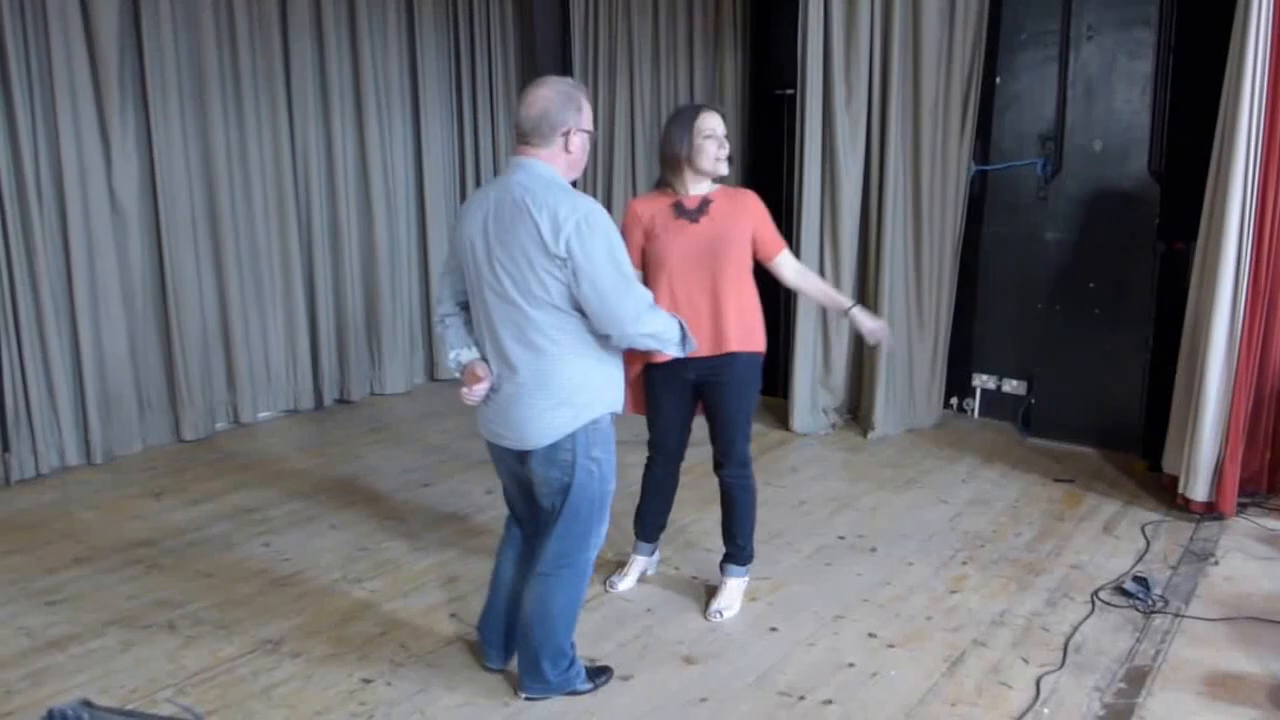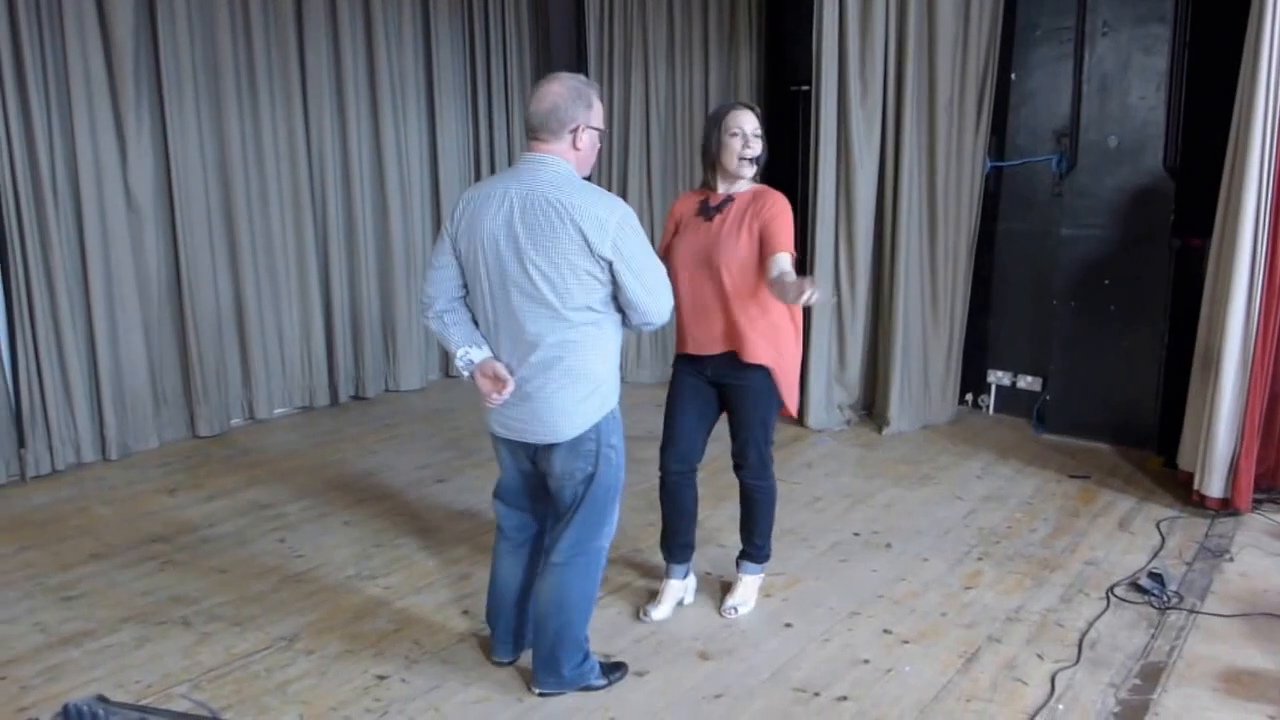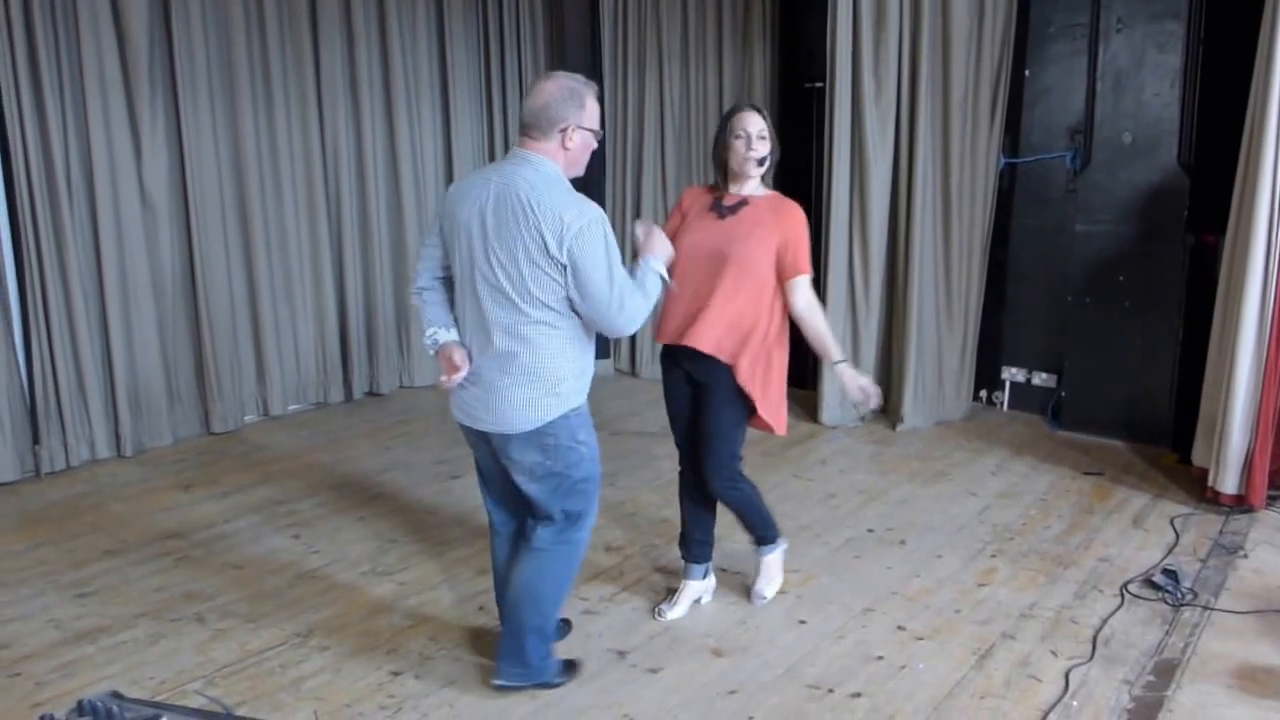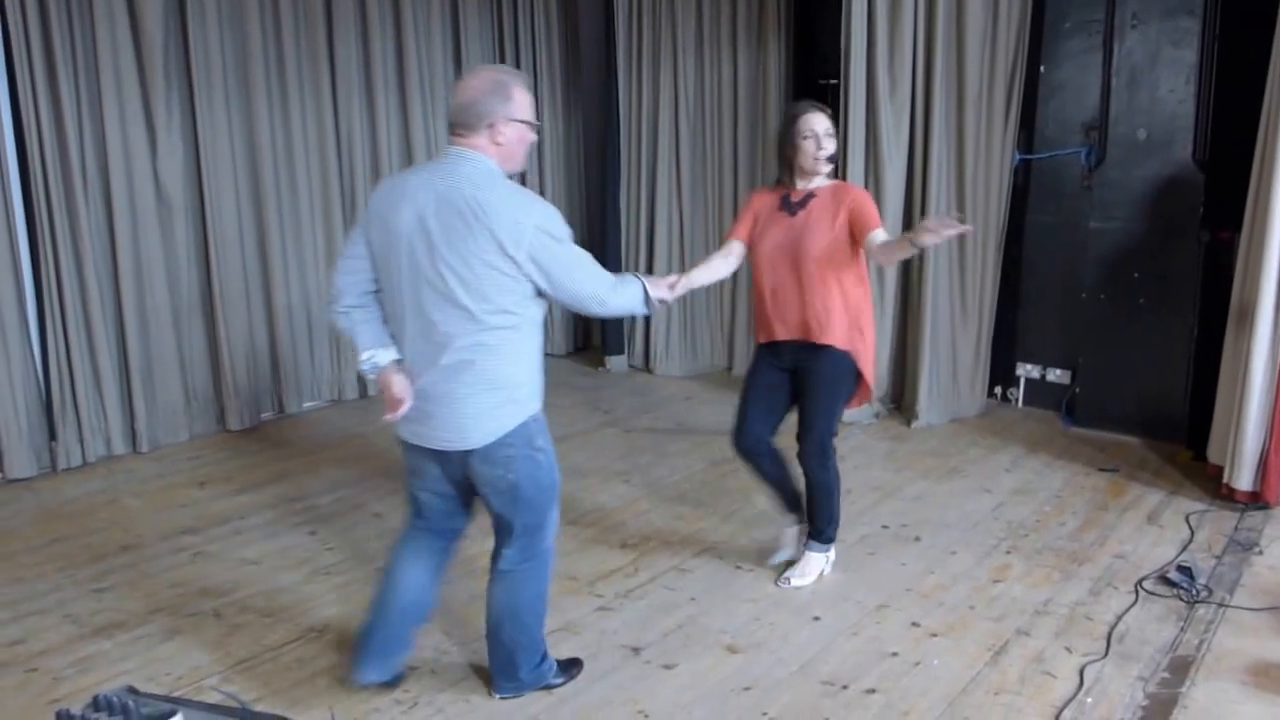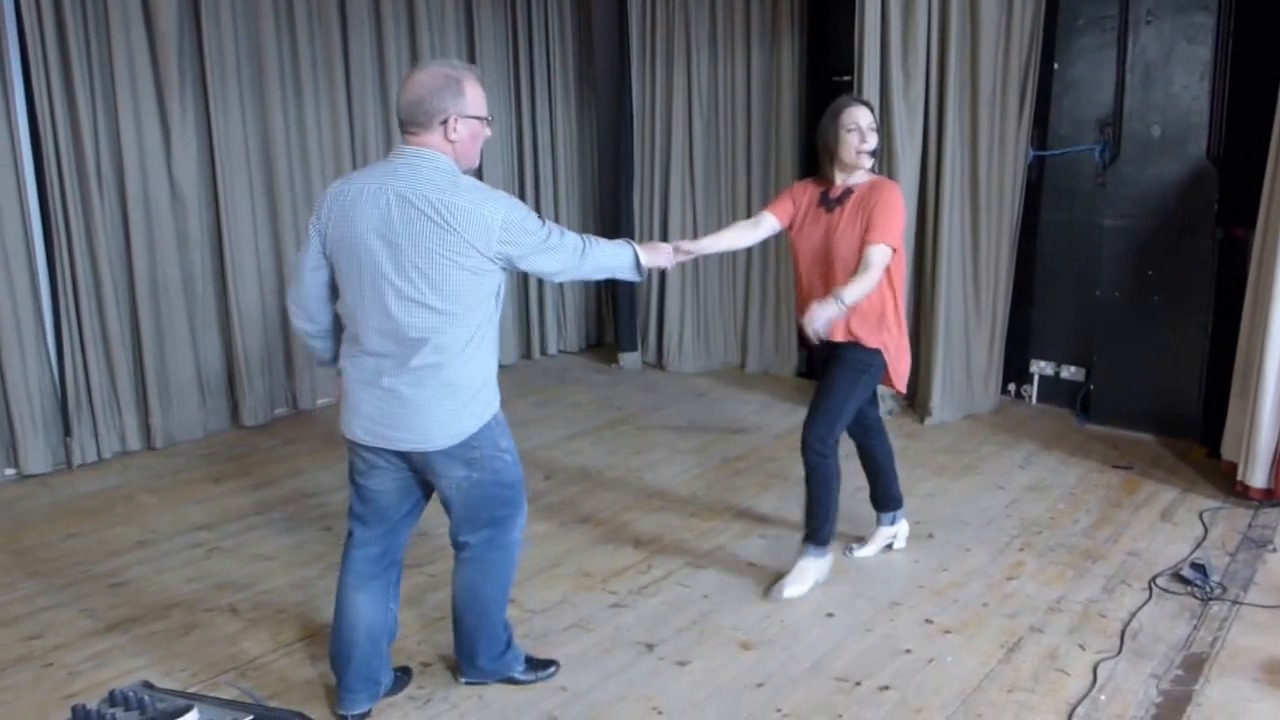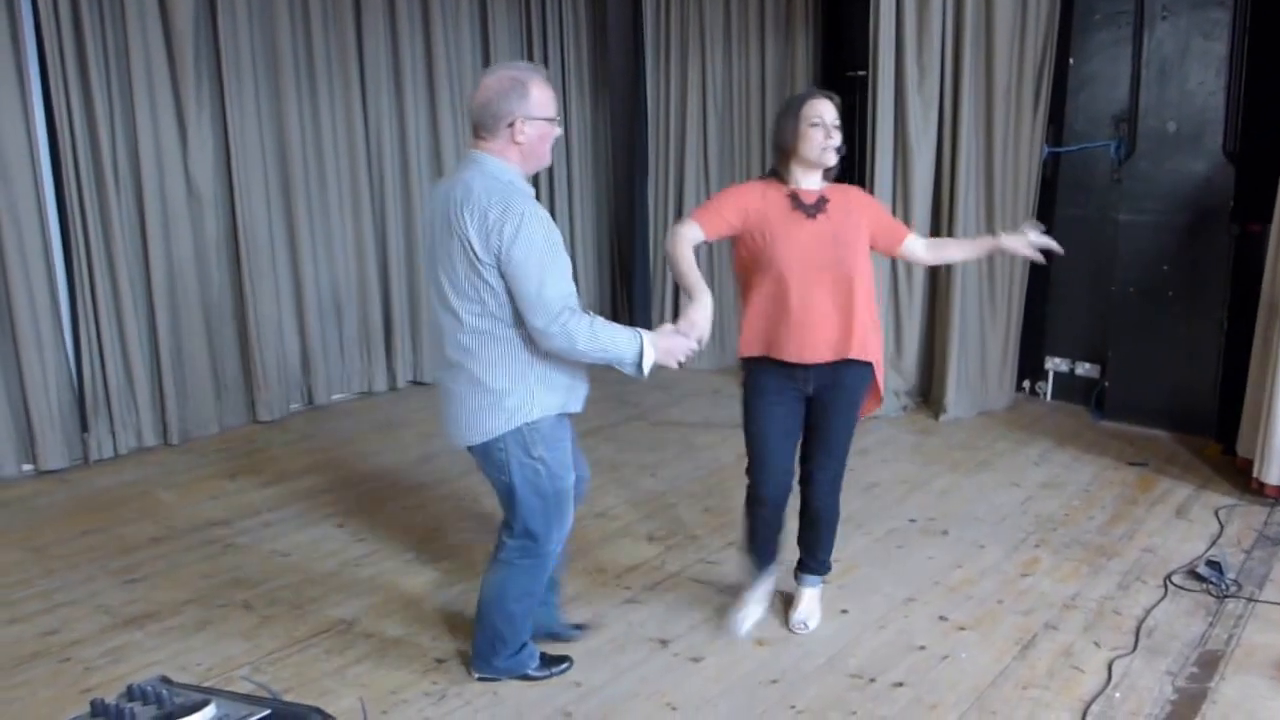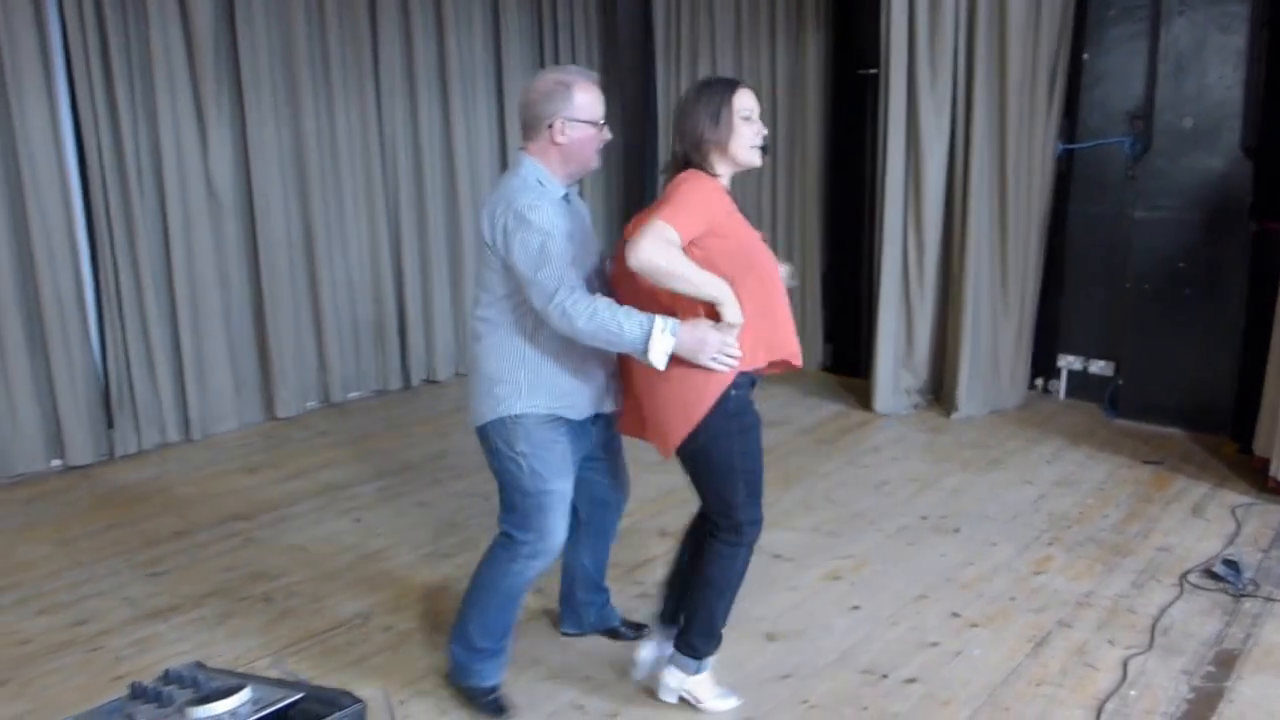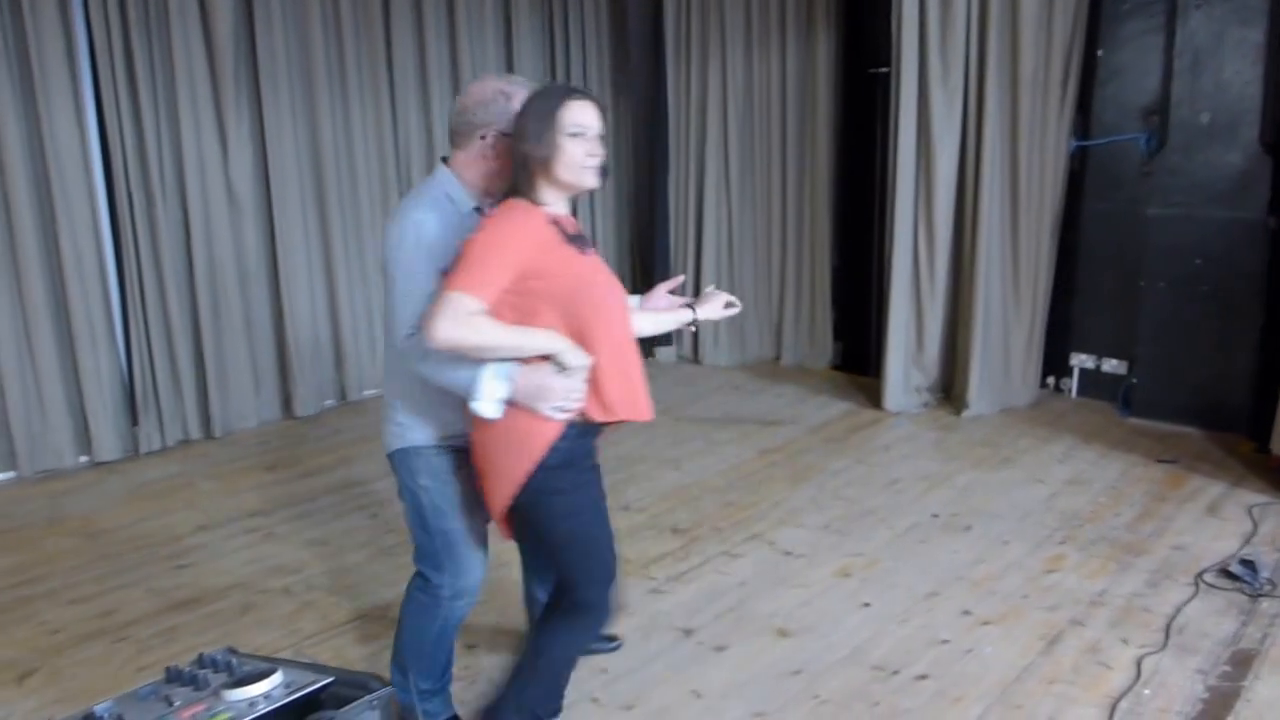
dt=0.5s
person 1, frame 1
left shoulder: (475, 209)
right shoulder: (574, 213)
left elbow: (449, 307)
right elbow: (625, 318)
left wrist: (468, 360)
right wrist: (678, 334)
left hip: (501, 415)
right hip: (566, 417)
left knee: (525, 528)
right knee: (567, 546)
left ankle: (497, 640)
right ankle: (546, 671)
person 1, frame 2
left shoulder: (473, 203)
right shoulder: (601, 211)
left elbow: (439, 302)
right elbow: (655, 308)
left wrist: (478, 359)
right wrist: (608, 317)
left hip: (508, 409)
right hip: (579, 411)
left knee: (518, 523)
right knee: (579, 538)
left ankle: (506, 637)
right ankle: (560, 666)
person 1, frame 3
left shoulder: (464, 192)
right shoulder: (573, 214)
left elbow: (429, 280)
right elbow: (617, 318)
left wrist: (446, 340)
right wrist: (653, 263)
left hip: (474, 400)
right hip: (542, 407)
left knee: (512, 521)
right knee: (563, 524)
left ankle: (525, 623)
right ankle: (523, 659)
person 1, frame 4
left shoulder: (390, 196)
right shoulder: (522, 213)
left elbow: (349, 297)
right elbow: (590, 292)
left wrist: (386, 365)
right wrist: (646, 290)
left hip: (420, 415)
right hip: (498, 416)
left knee: (429, 531)
right knee: (525, 540)
left ankle: (378, 656)
right ankle: (519, 668)
person 1, frame 5
left shoulder: (340, 198)
right shoulder: (482, 208)
left elbow: (309, 313)
right elbow: (568, 253)
right wrist: (639, 256)
left hip: (371, 416)
right hip: (456, 416)
left knee: (372, 546)
right knee: (491, 533)
right ankle: (486, 657)
person 1, frame 6
left shoulder: (449, 192)
right shoulder: (516, 214)
right elbow: (560, 327)
right wrist: (648, 346)
left hip: (479, 393)
right hip: (517, 405)
left knee: (545, 504)
right knee: (540, 528)
left ankle: (539, 613)
right ankle: (501, 651)
person 1, frame 7
left shoulder: (560, 196)
right shoulder: (525, 205)
left elbow: (595, 278)
right elbow: (568, 308)
right wrist: (672, 335)
left hip: (580, 396)
right hip: (528, 404)
left knee: (602, 503)
right knee: (535, 535)
left ankle: (585, 610)
right ankle: (473, 662)
person 1, frame 8
right shoulder: (423, 222)
right elbow: (426, 342)
left wrist: (634, 307)
right wrist: (511, 383)
right hip: (437, 433)
right knee: (452, 574)
person 2, frame 1
left shoulder: (745, 205)
right shoulder: (644, 210)
left elbow: (791, 270)
left wrist: (851, 309)
right wrist: (635, 345)
left hip: (733, 357)
right hip: (667, 360)
left knee: (733, 464)
right knee: (662, 458)
left ankle: (736, 572)
right ankle: (644, 550)
person 2, frame 2
left shoulder: (770, 204)
right shoulder: (685, 208)
left elbow: (776, 275)
right elbow: (662, 276)
left wrist: (794, 288)
left hip: (753, 360)
right hip: (695, 359)
left knee: (753, 467)
right knee: (675, 464)
left ankle: (752, 569)
right ankle: (678, 574)
person 2, frame 3
left shoulder: (785, 215)
right shoulder: (691, 203)
left elbow: (801, 299)
right elbow: (661, 270)
left wrist: (839, 363)
left hip: (734, 359)
right hip: (679, 353)
left knee: (718, 470)
right knee: (691, 466)
left ankle: (769, 548)
right ankle: (697, 574)
person 2, frame 4
left shoulder: (850, 199)
right shoulder: (762, 203)
left elbow: (879, 249)
right elbow: (727, 259)
left wrist: (915, 240)
right wrist: (674, 286)
left hip: (831, 344)
right hip: (775, 344)
left knee: (815, 448)
right knee: (749, 437)
left ankle: (819, 548)
right ankle: (801, 520)
person 2, frame 5
left shoulder: (884, 195)
right shoulder: (805, 194)
left elbow: (874, 268)
right elbow: (757, 227)
left wrist: (836, 304)
right wrist: (693, 247)
left hip: (864, 338)
right hip: (829, 335)
left knee: (817, 437)
right knee: (862, 424)
left ankle: (816, 551)
right ankle: (891, 522)
person 2, frame 6
left shoulder: (856, 204)
right shoulder: (752, 198)
left elbow: (921, 249)
right elbow: (682, 234)
left wrist: (997, 243)
right wrist: (696, 291)
left hip: (843, 363)
right hip: (772, 366)
left knee: (822, 478)
right knee: (769, 481)
left ankle: (810, 581)
right ankle: (760, 574)
person 2, frame 7
left shoulder: (704, 196)
right shoulder: (698, 191)
right elbow: (643, 253)
left wrist: (751, 277)
right wrist: (721, 291)
left hip: (705, 386)
right hip: (708, 389)
left knee: (721, 512)
right knee: (740, 523)
left ankle: (663, 641)
right ankle: (688, 667)
person 2, frame 8
left shoulder: (567, 229)
right shoulder: (512, 226)
left elbow: (603, 321)
right elbow: (446, 329)
left wrist: (690, 313)
right wrist: (553, 345)
left hip: (564, 438)
right hip: (538, 443)
left knee: (580, 584)
right knee: (590, 599)
